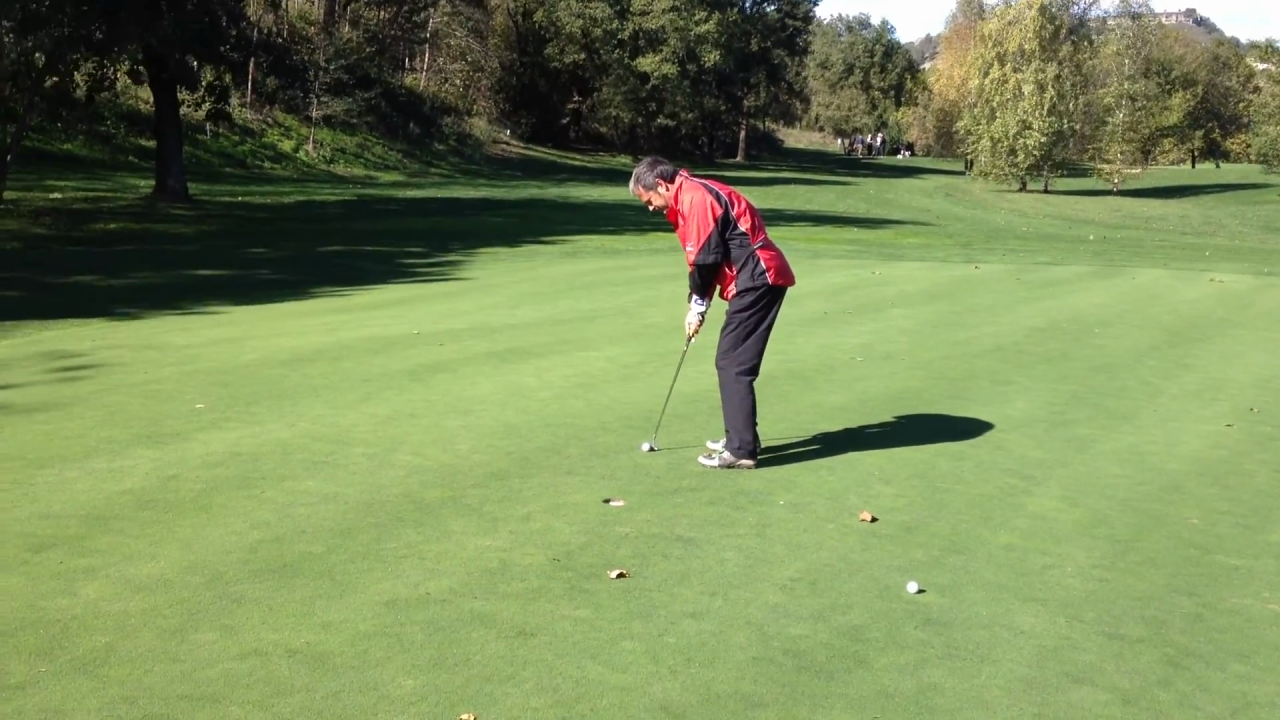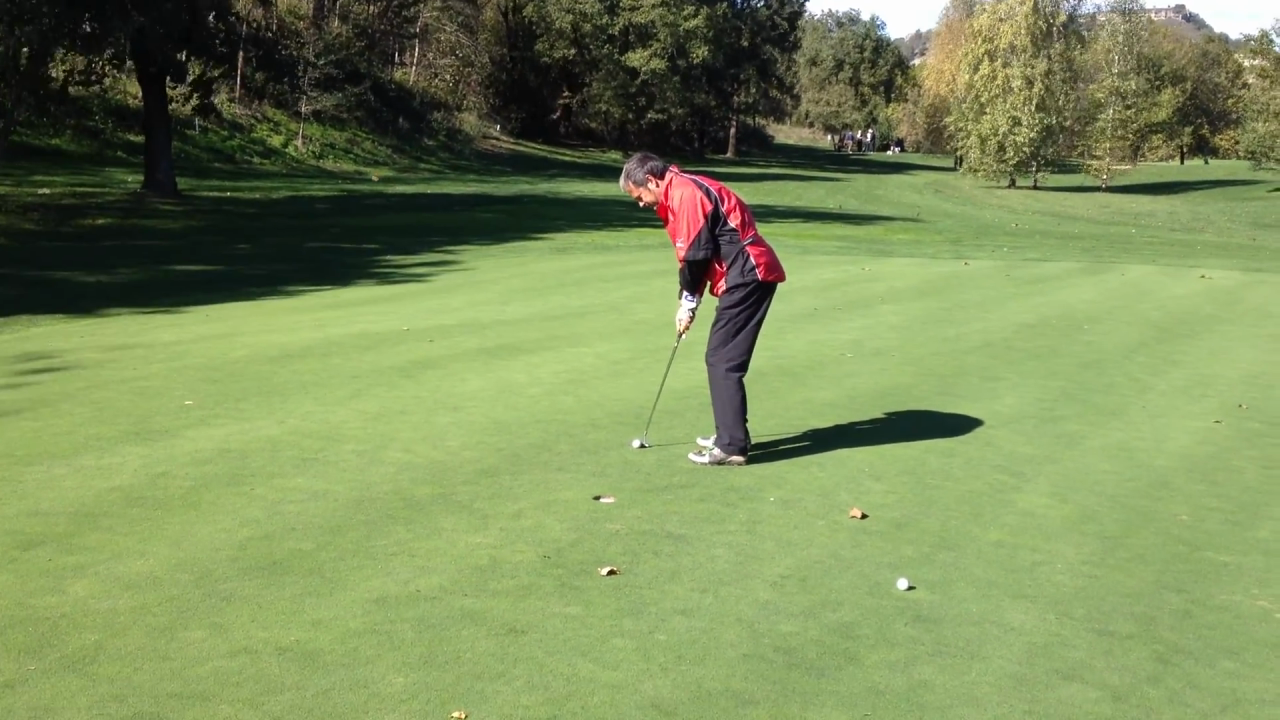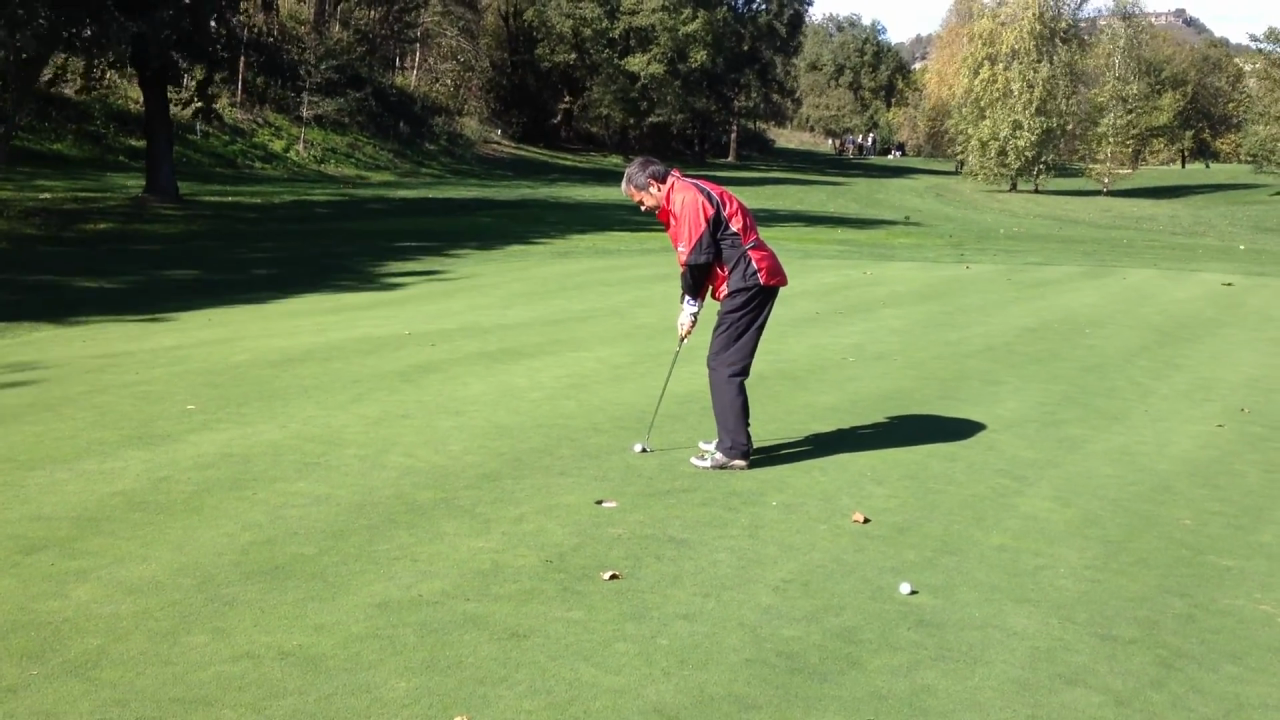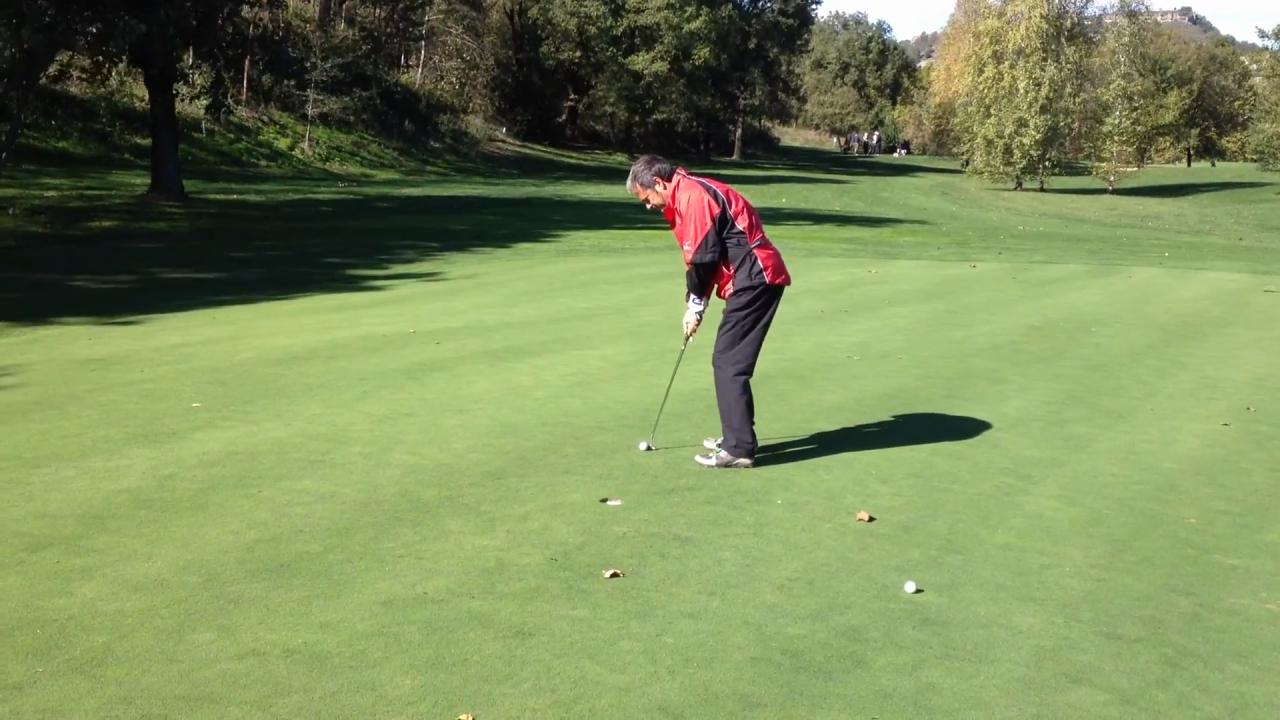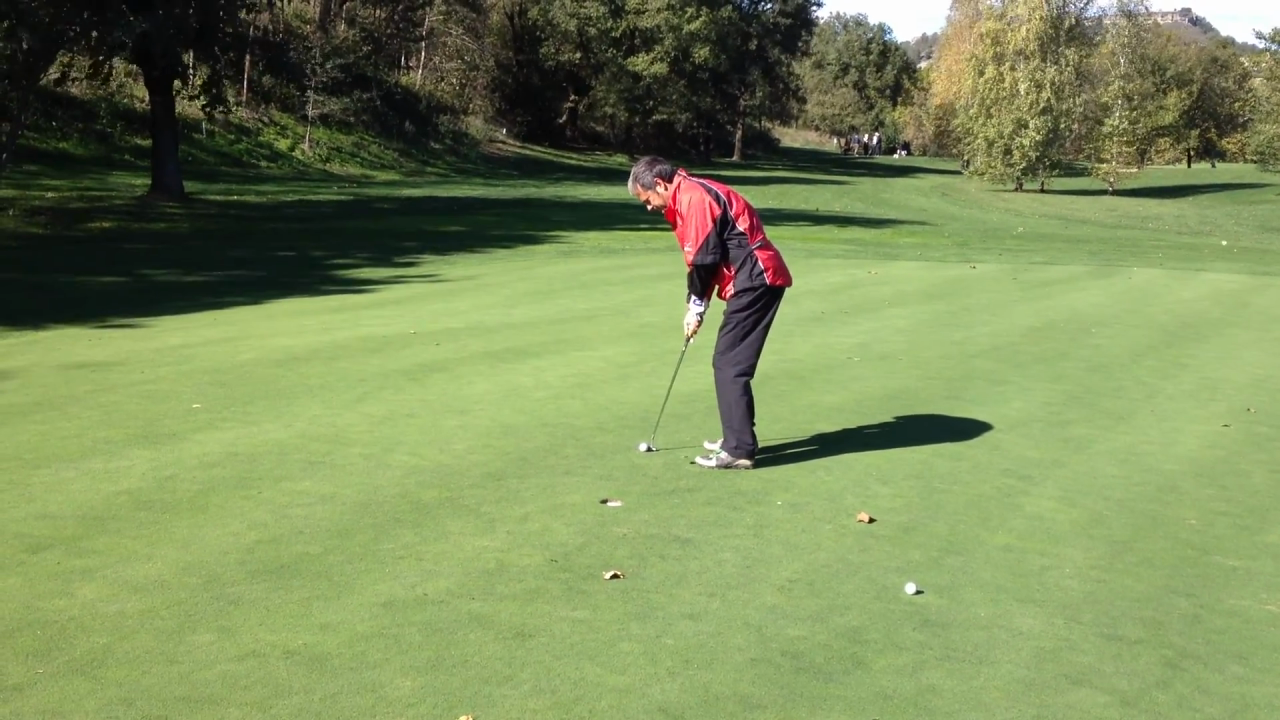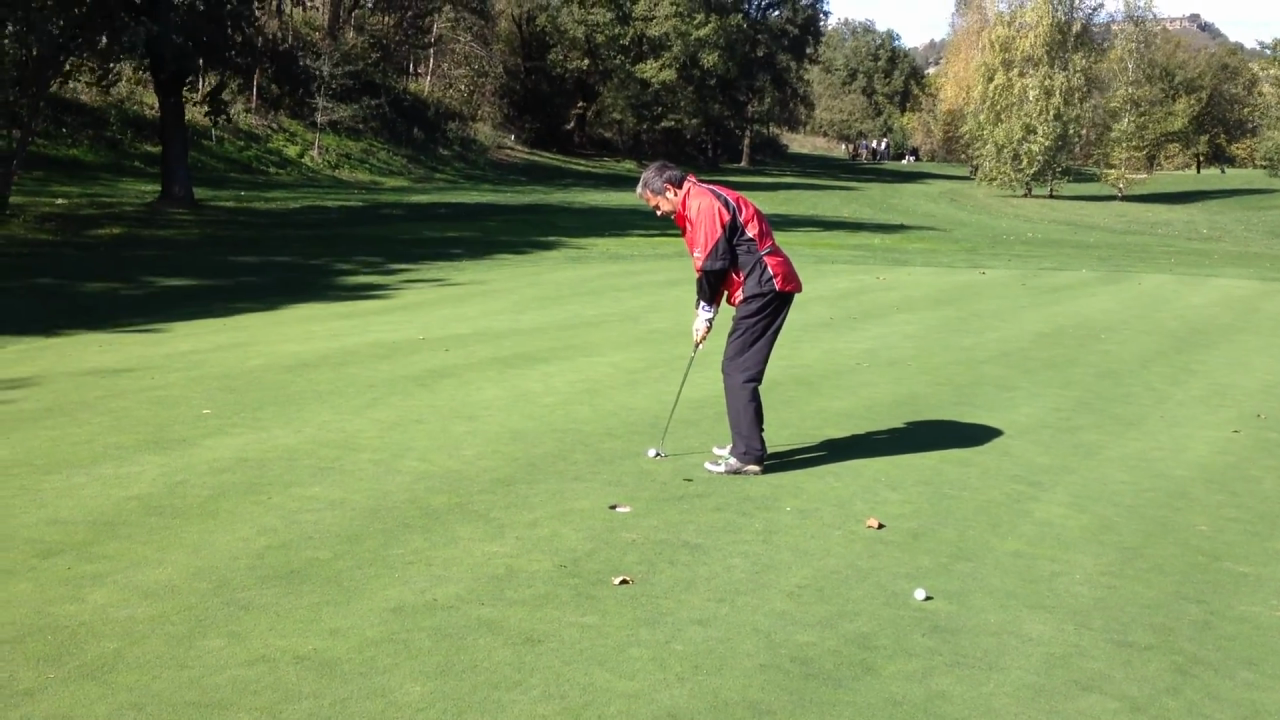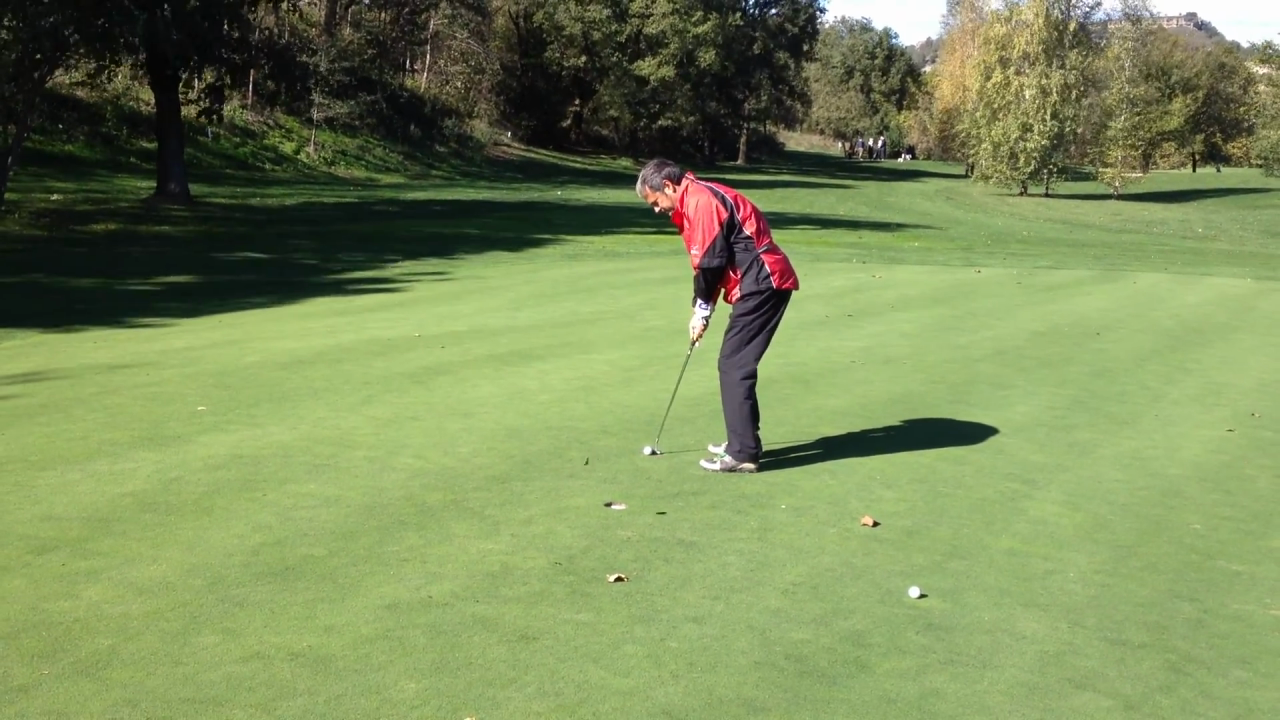
dt=0.2s
person 1, frame 1
left shoulder: (695, 197)
right shoulder: (690, 197)
left elbow: (705, 258)
right elbow: (704, 256)
left wrist: (697, 305)
right wrist: (698, 304)
left hip: (758, 280)
right hip: (758, 279)
left knee: (732, 363)
right knee: (734, 361)
left ankle: (741, 449)
right ankle: (742, 438)
person 1, frame 2
left shoulder: (685, 193)
right shoulder: (680, 192)
left elbow: (695, 254)
right elbow: (694, 253)
left wrist: (688, 302)
right wrist: (689, 301)
left hip: (748, 276)
right hip: (748, 275)
left knee: (721, 359)
right knee: (724, 357)
left ankle: (731, 446)
right ankle: (732, 434)
person 1, frame 3
left shoulder: (686, 197)
right shoulder: (681, 197)
left elbow: (697, 258)
right elbow: (696, 257)
left wrist: (690, 306)
right wrist: (690, 305)
left hip: (749, 280)
right hip: (750, 279)
left knee: (723, 363)
right knee: (726, 361)
left ankle: (734, 450)
right ankle: (734, 438)
person 1, frame 4
left shoulder: (692, 195)
right shoulder: (688, 195)
left elbow: (703, 256)
right elbow: (701, 255)
left wrist: (695, 305)
right wrist: (696, 304)
left hip: (754, 278)
right hip: (755, 278)
left knee: (728, 362)
right knee: (731, 360)
left ankle: (739, 448)
right ankle: (739, 437)
person 1, frame 5
left shoulder: (693, 197)
right shoulder: (688, 196)
left elbow: (704, 258)
right elbow: (701, 257)
left wrist: (695, 306)
right wrist: (696, 305)
left hip: (755, 280)
right hip: (756, 279)
left knee: (728, 363)
right knee: (731, 361)
left ankle: (739, 449)
right ankle: (738, 438)
person 1, frame 6
left shoulder: (703, 203)
right shoulder: (697, 203)
left elbow: (713, 264)
right elbow: (710, 263)
left wrist: (705, 312)
right wrist: (705, 311)
left hip: (765, 286)
right hip: (765, 285)
left knee: (737, 369)
right knee: (741, 366)
left ankle: (747, 455)
right ankle: (747, 444)
person 1, frame 7
left shoulder: (701, 200)
right shoulder: (695, 201)
left elbow: (710, 261)
right elbow: (708, 260)
left wrist: (702, 309)
right wrist: (701, 309)
left hip: (763, 283)
right hip: (763, 283)
left knee: (734, 366)
right knee: (736, 364)
left ankle: (743, 453)
right ankle: (743, 442)
